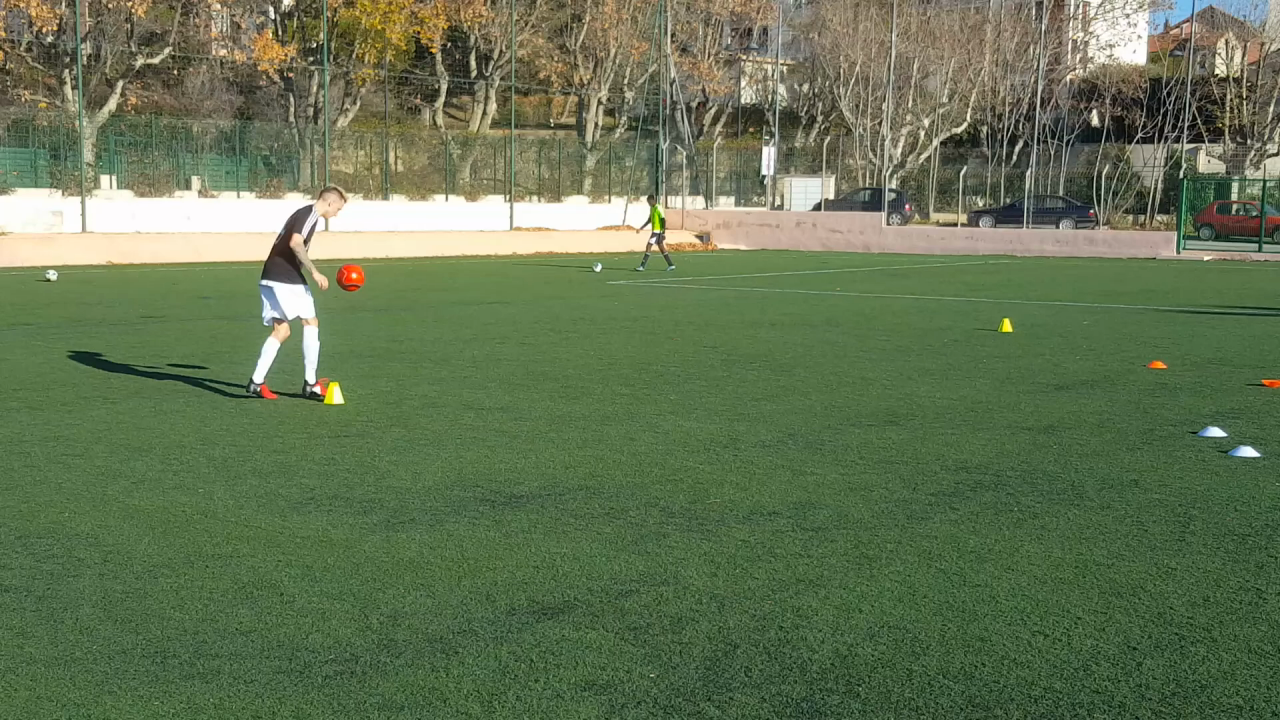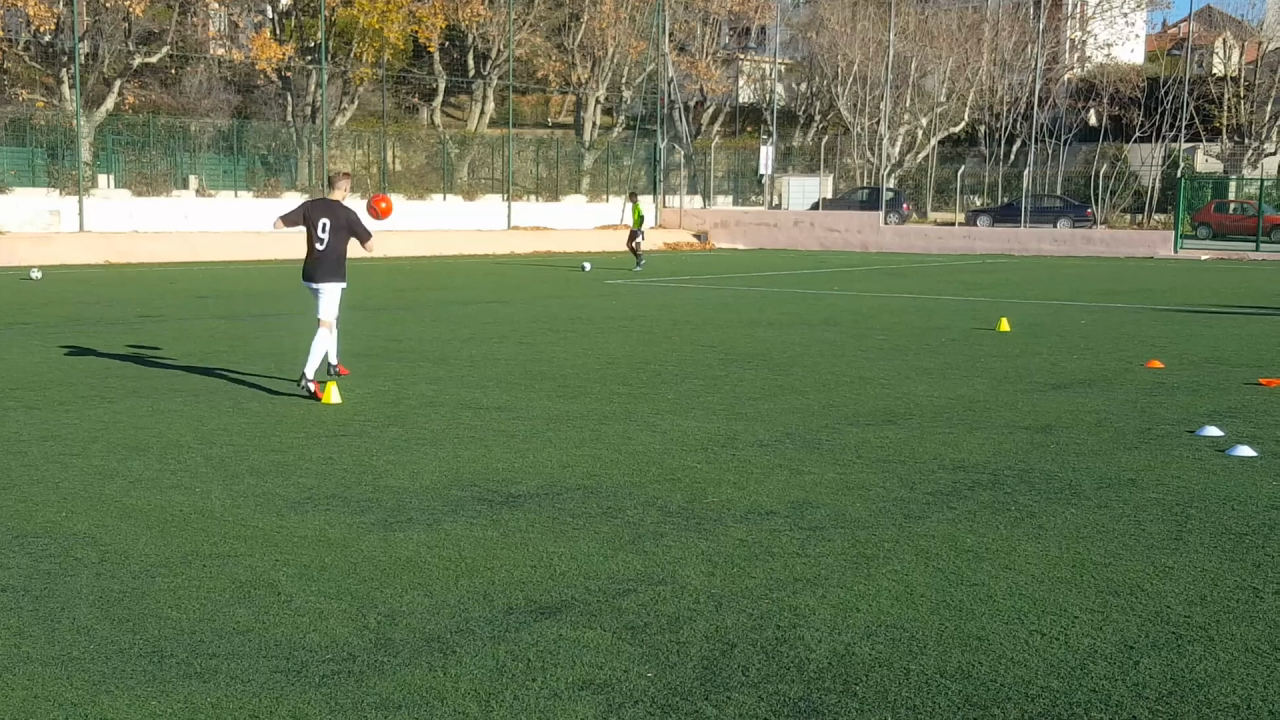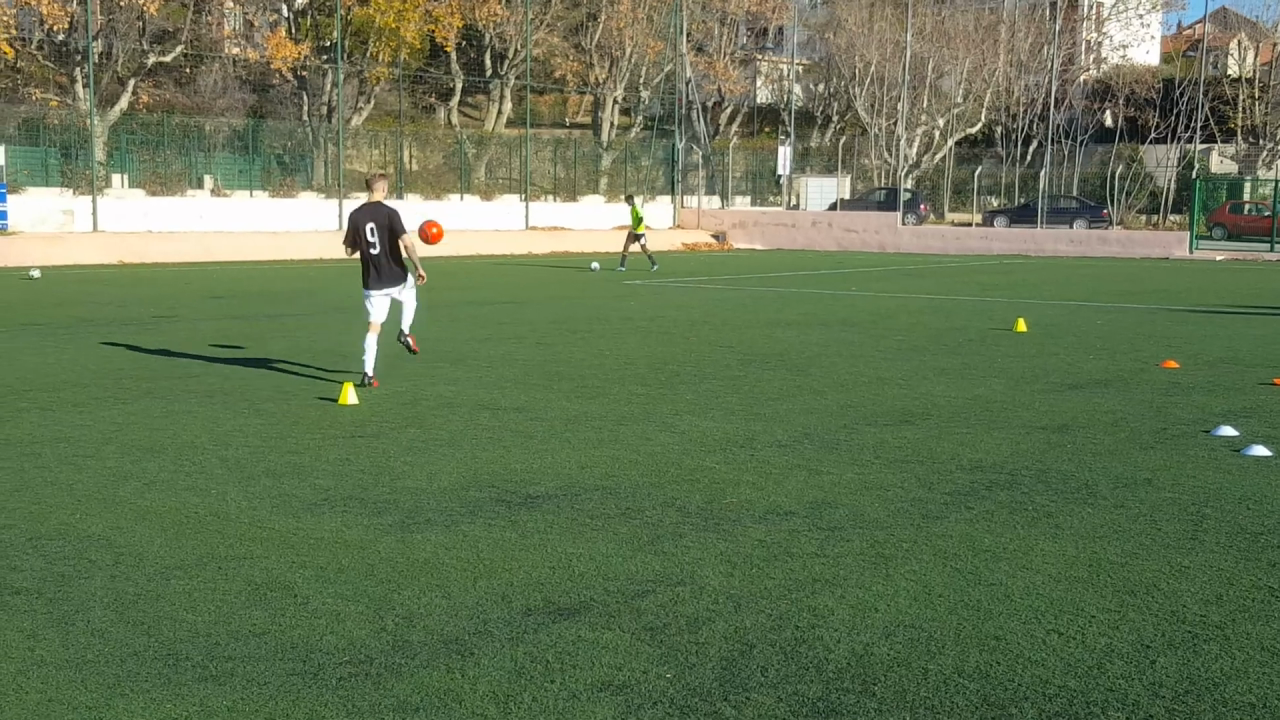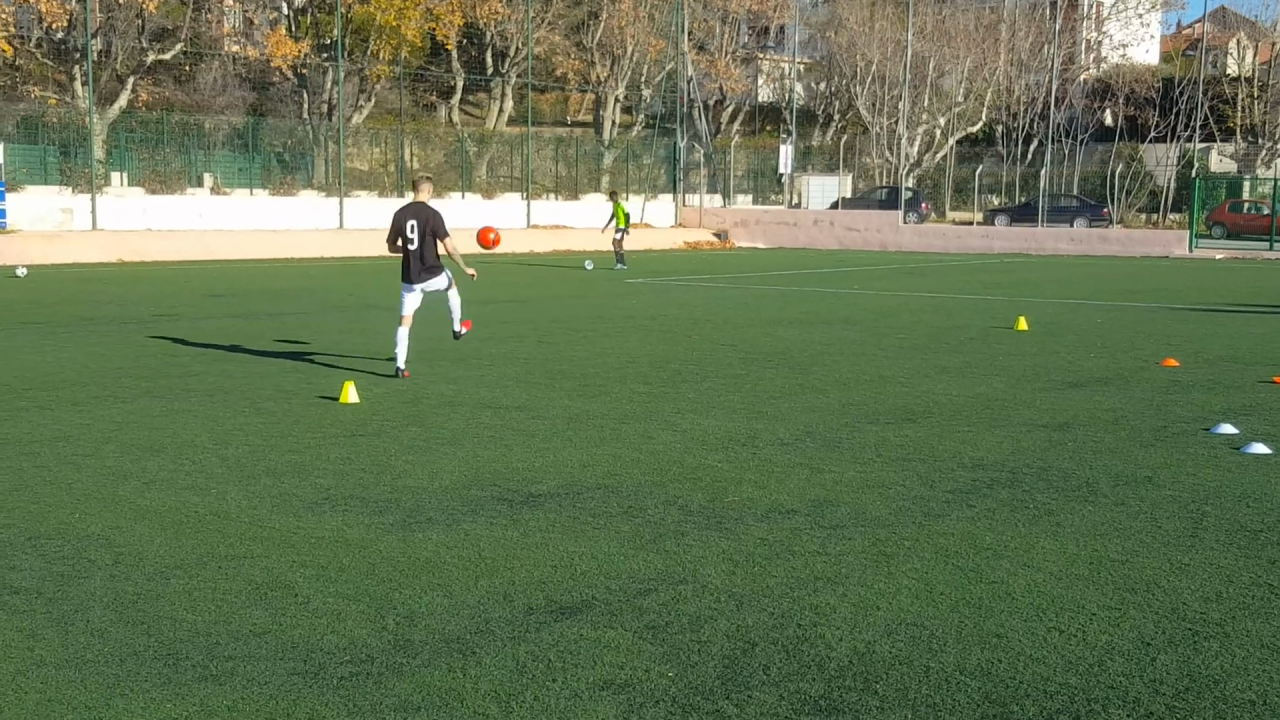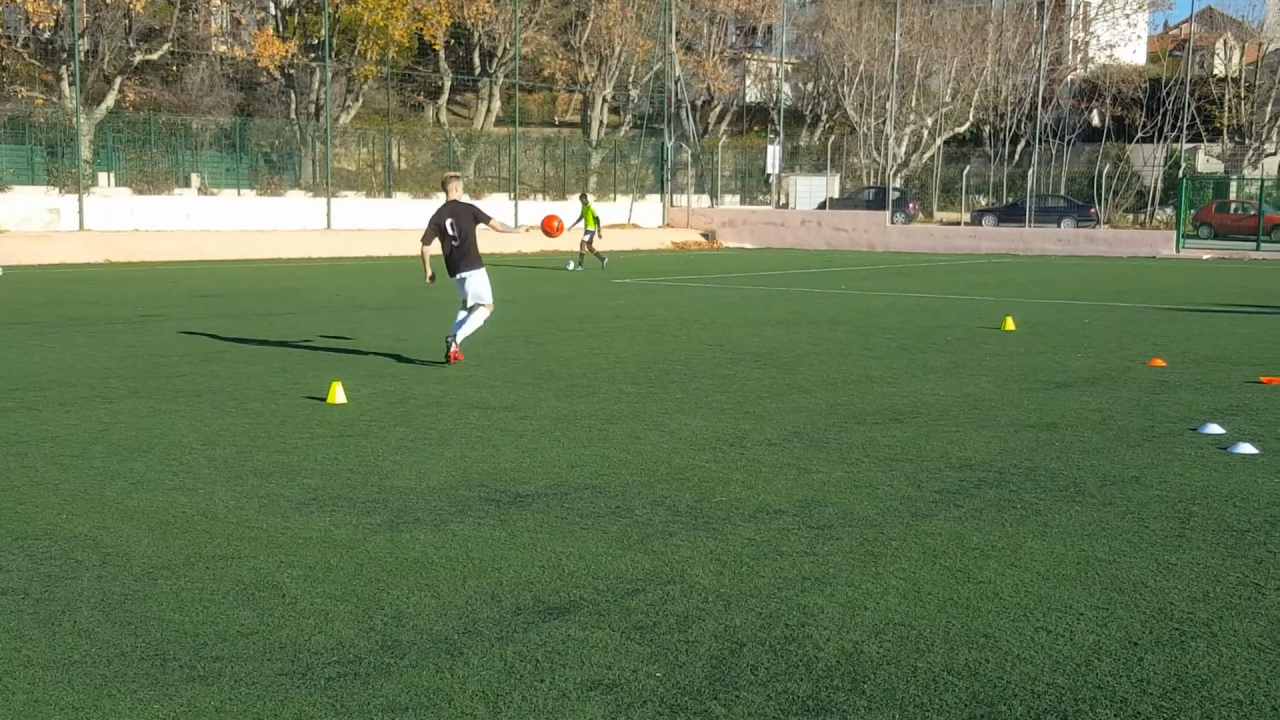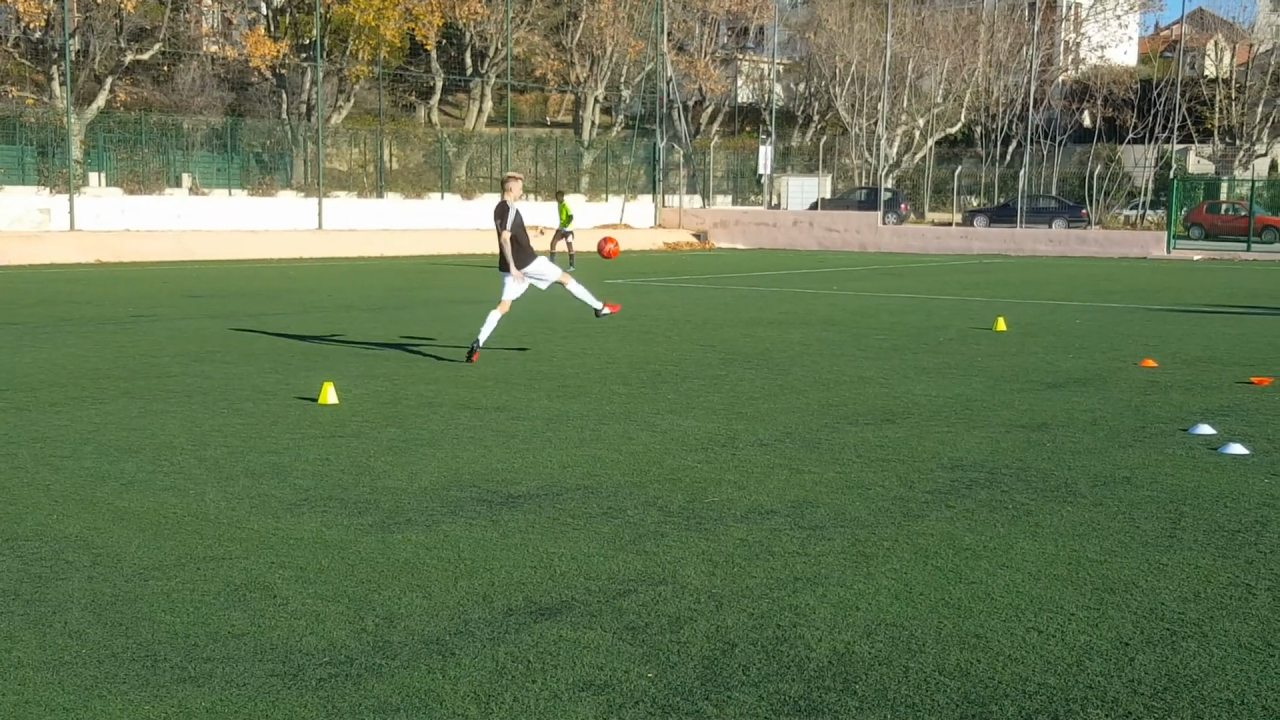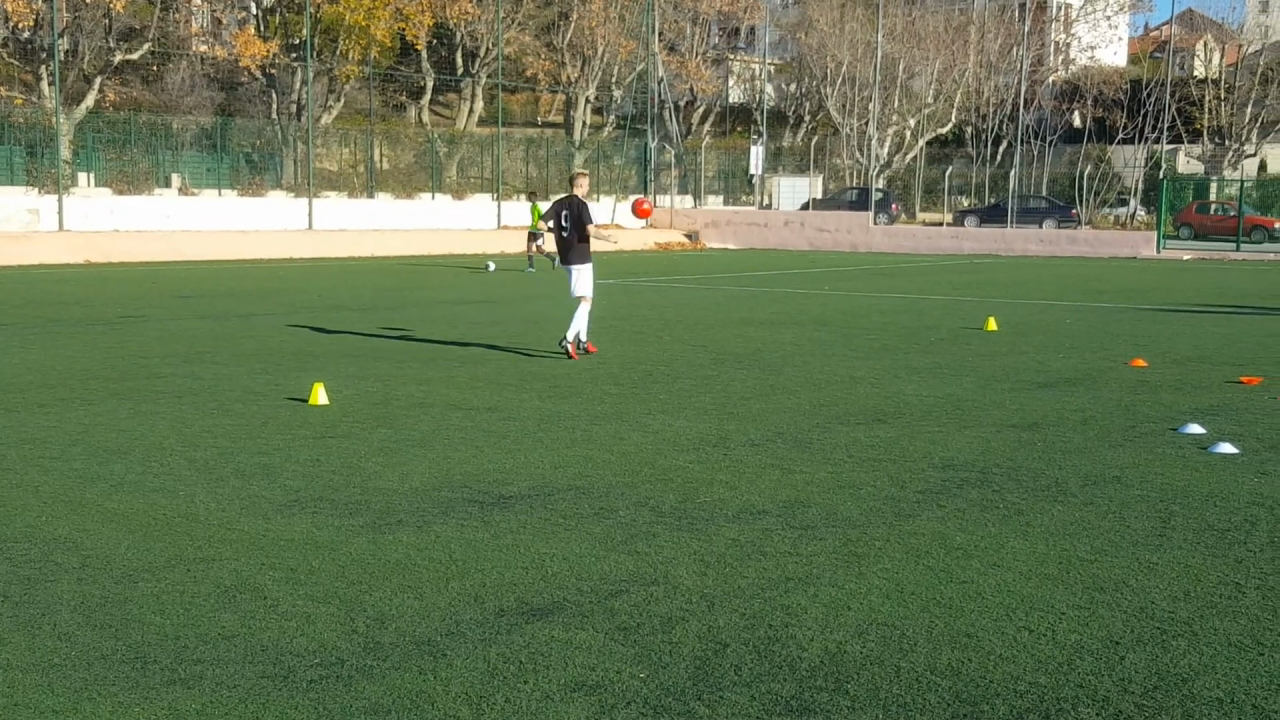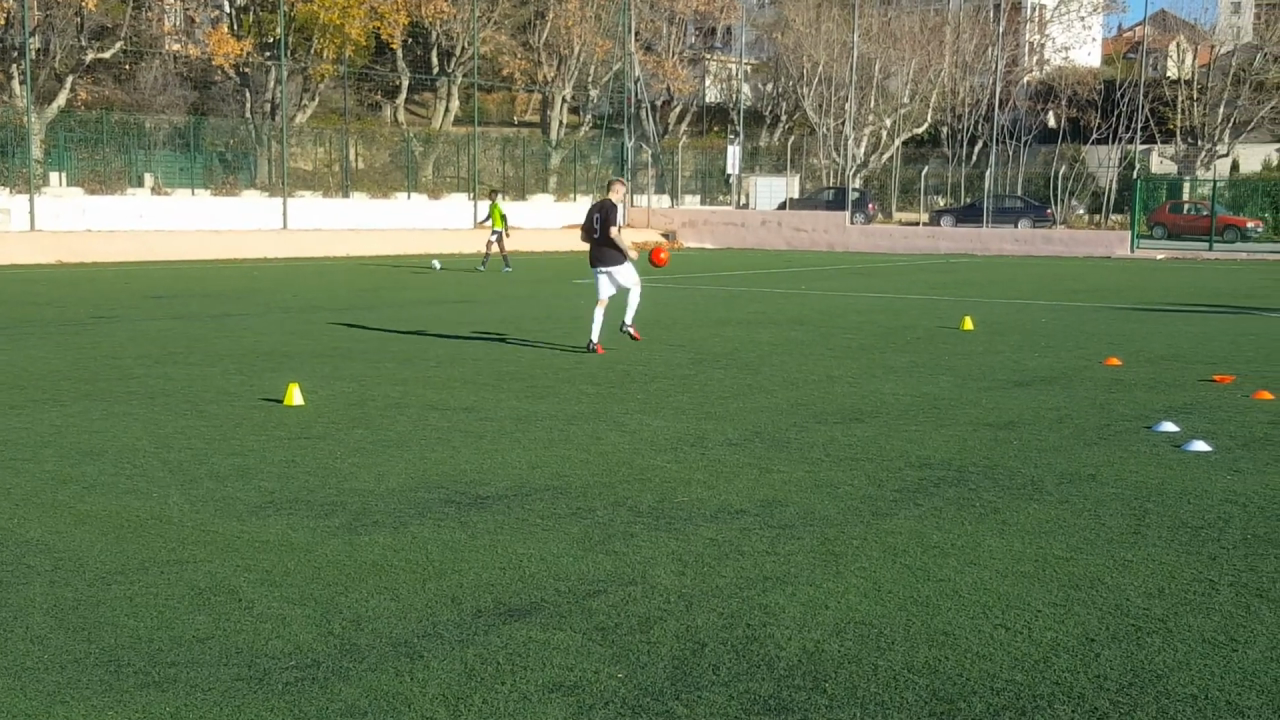
dt=0.3s
person 1, frame 1
left shoulder: (300, 215)
right shoulder: (311, 215)
left elbow: (277, 248)
right elbow: (295, 242)
right wrist: (314, 273)
left hip: (270, 278)
right hip: (286, 278)
left knee: (281, 332)
right knee: (311, 324)
left ankle: (256, 383)
right ankle: (311, 383)
person 1, frame 2
left shoulder: (309, 206)
right shoulder: (348, 215)
left elbow: (278, 224)
right elbow: (369, 246)
left wrist: (304, 222)
right wrist: (358, 234)
left hip: (310, 275)
right hip: (332, 277)
left knee: (329, 318)
right knee: (325, 327)
left ankle: (333, 363)
right ankle: (308, 377)
person 1, frame 3
left shoulder: (355, 216)
right shoulder: (391, 214)
left elbow: (349, 251)
right elbow: (407, 244)
right wrist: (420, 269)
left hip: (371, 282)
right hip: (395, 277)
left knee: (373, 327)
right knee: (411, 287)
left ankle: (368, 374)
right ankle: (405, 332)
person 1, frame 4
left shoulder: (399, 214)
right shoulder: (433, 215)
left elbow: (391, 247)
right elbow: (449, 247)
right wrist: (465, 268)
left hip: (410, 278)
right hip: (433, 274)
left knee: (405, 321)
right knee: (451, 282)
left ankle: (400, 366)
right ankle: (457, 327)
person 1, frame 5
left shoulder: (437, 215)
right shoulder: (468, 209)
left elbow: (425, 247)
right elbow: (497, 226)
left wrist: (428, 270)
right wrist: (517, 230)
left hip: (455, 270)
right hip: (473, 267)
left knee: (468, 308)
right knee: (486, 308)
left ankle: (453, 344)
right ankle: (455, 339)
person 1, frame 6
left shoulder: (499, 208)
right shoulder: (509, 209)
right elbow: (505, 239)
right wrist: (513, 267)
left hip: (509, 267)
right hip: (528, 262)
left knee: (503, 307)
right knee: (566, 278)
left ankle: (478, 343)
right ankle: (600, 307)
person 1, frame 7
left shoulder: (558, 204)
right shoulder: (581, 205)
left elbow: (541, 226)
right elbow: (591, 231)
right wrist: (609, 238)
left hip: (566, 259)
right hip: (581, 260)
left knee: (584, 298)
right knee: (585, 302)
left ankle: (582, 340)
right ankle: (568, 340)
person 1, frame 8
left shoulder: (594, 208)
right shoulder: (612, 208)
left elbow: (584, 234)
right elbow: (613, 233)
right wrist: (627, 250)
left hip: (598, 262)
right hip: (614, 261)
left knee: (602, 303)
right knee: (636, 284)
left ankle: (593, 341)
right ankle: (627, 323)
